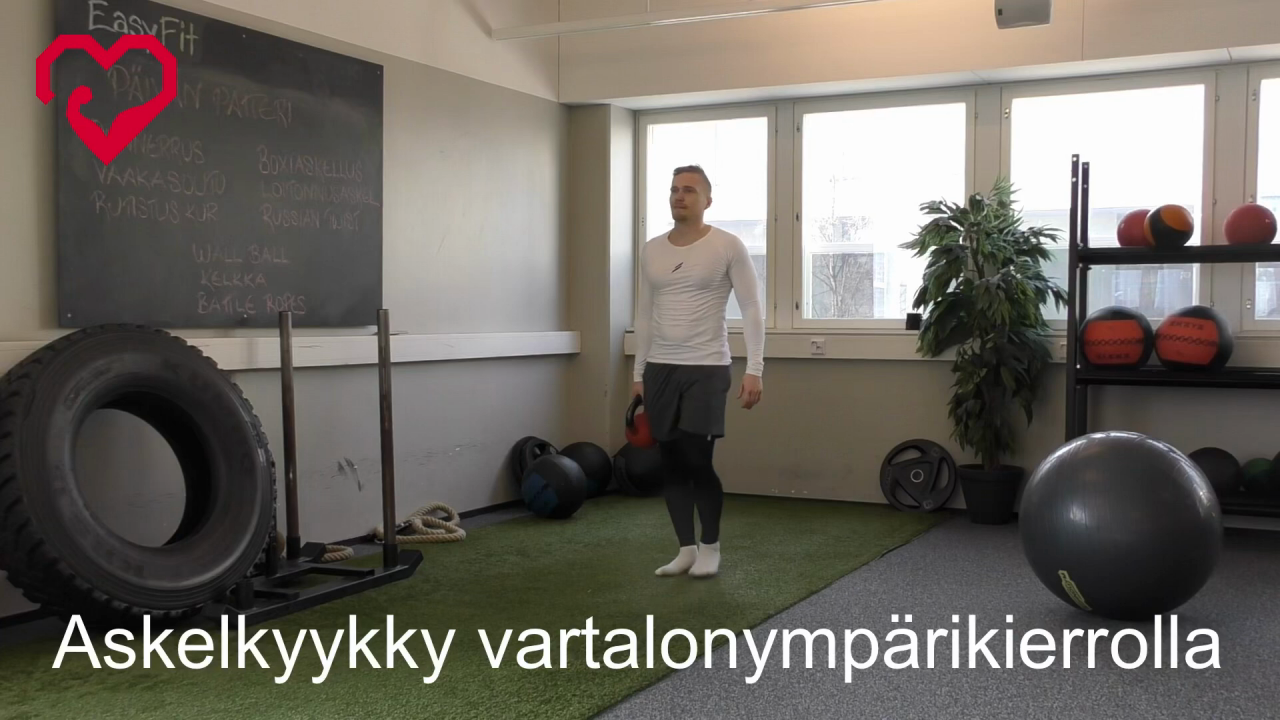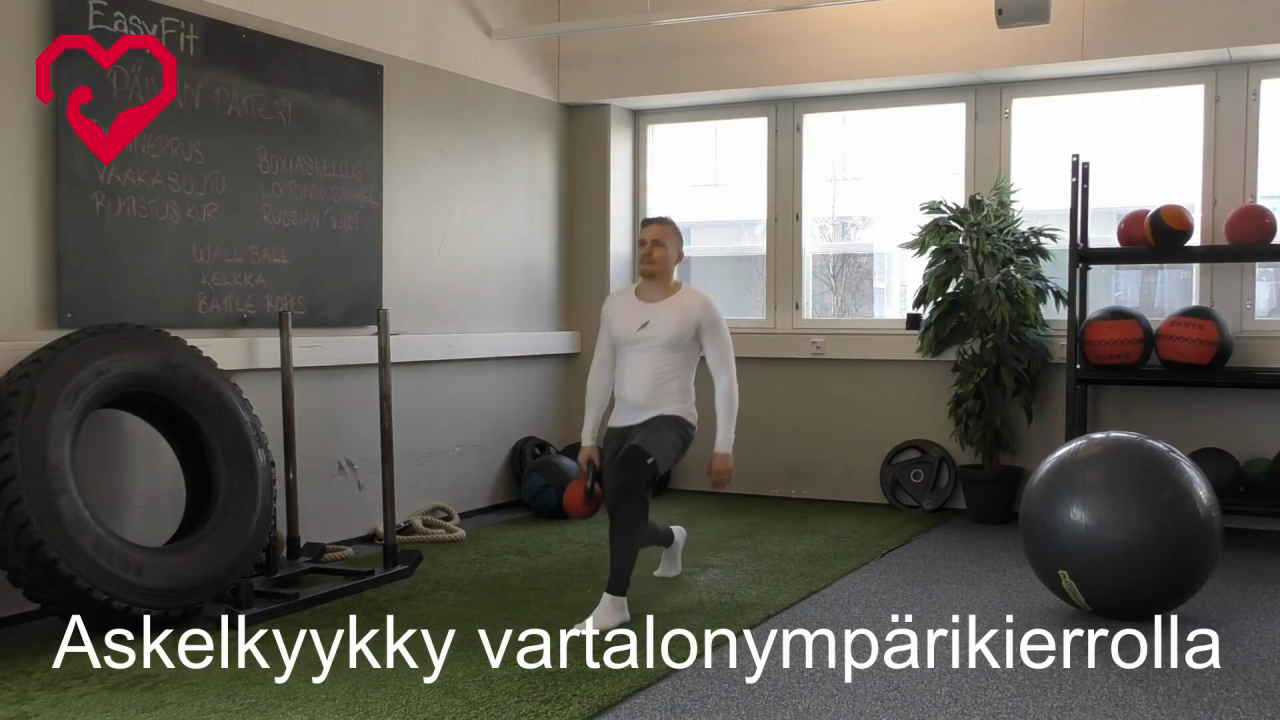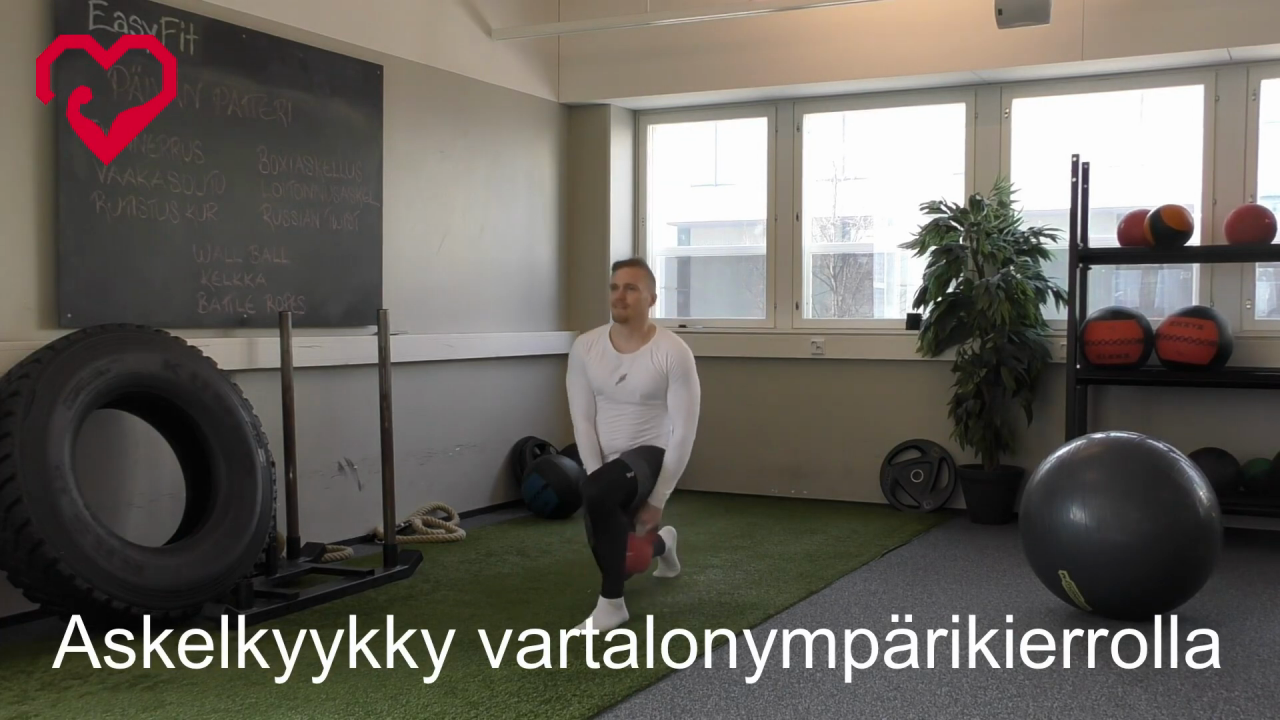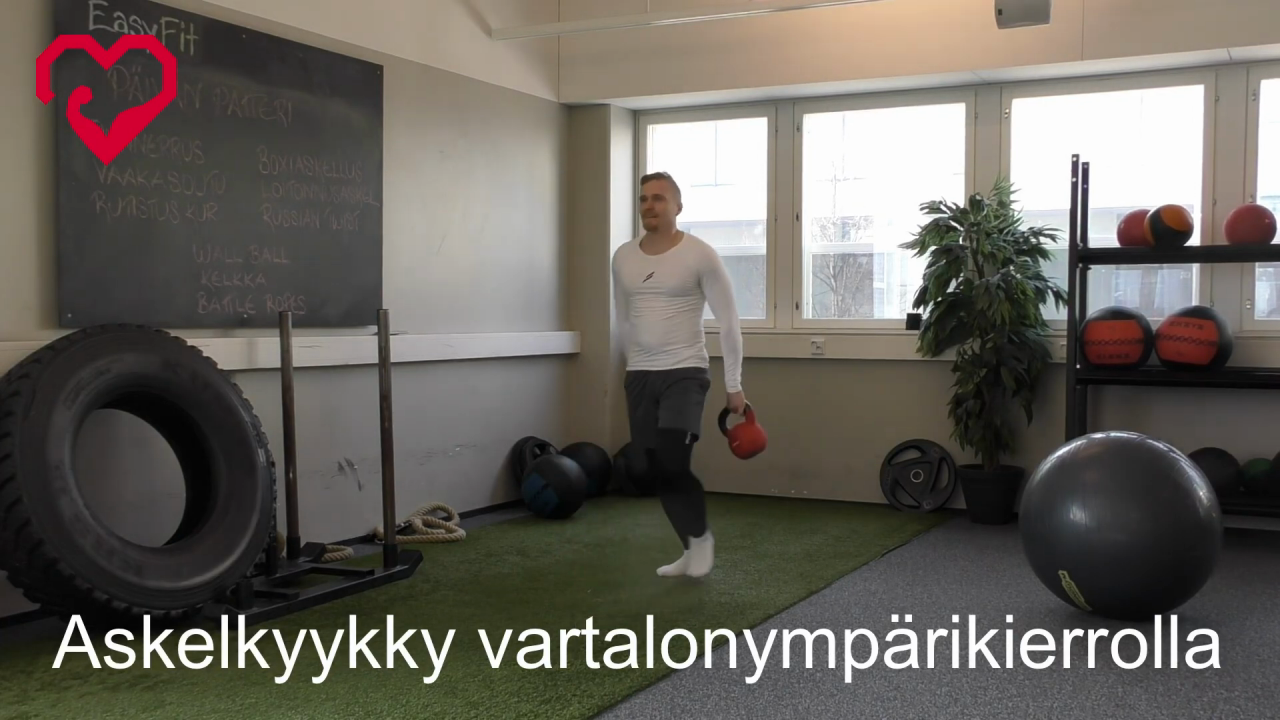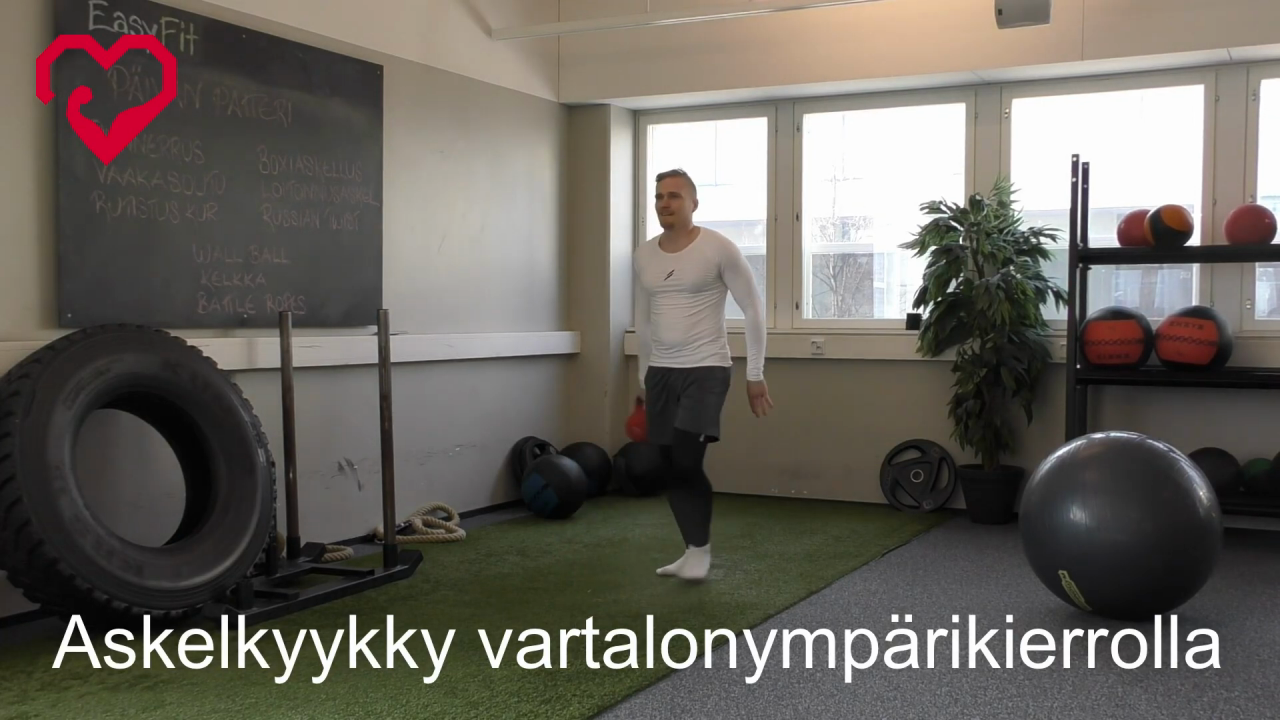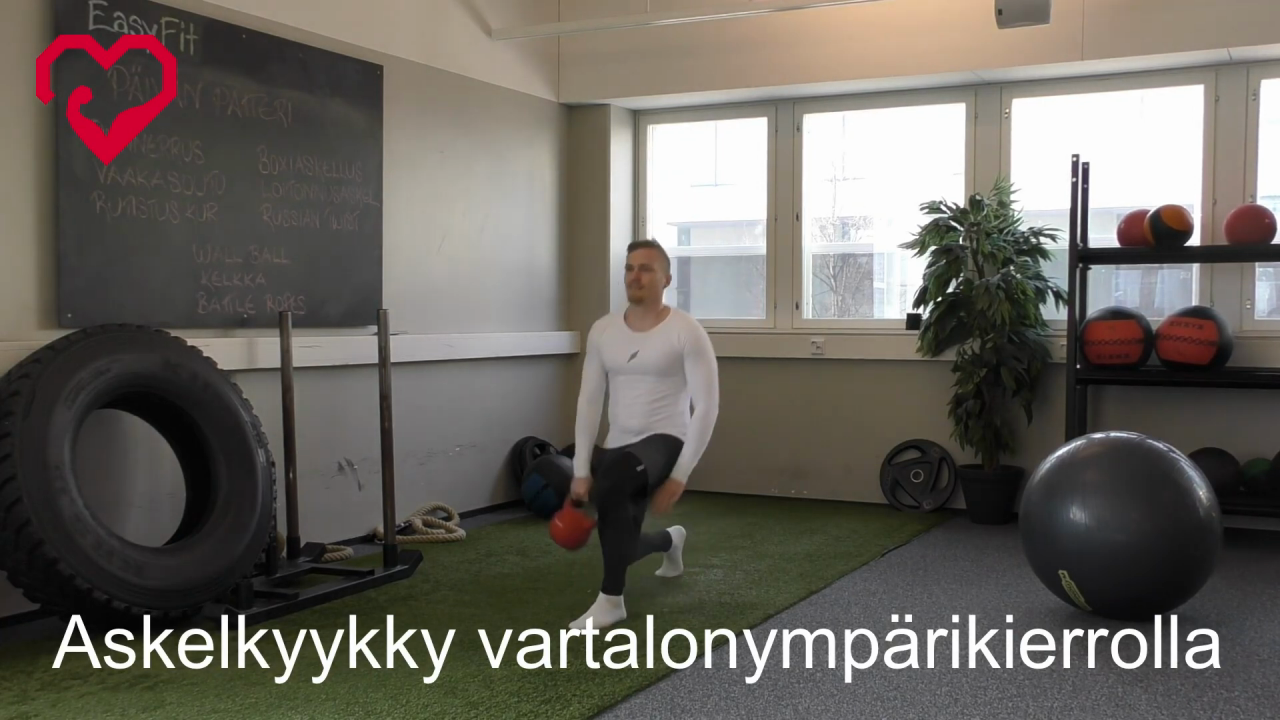
dt=0.7s
person 1, frame 1
left shoulder: (727, 246)
right shoulder: (652, 250)
left elbow: (752, 310)
left wrist: (754, 370)
right wrist: (638, 373)
left hip: (706, 368)
right hip: (661, 370)
left knee: (697, 462)
right knee: (671, 464)
left ankle: (710, 546)
right ankle: (686, 549)
person 1, frame 2
left shoulder: (698, 306)
right shoulder: (615, 304)
left elbow: (725, 379)
right elbow: (601, 372)
left wrist: (723, 446)
right wrist: (589, 437)
left hip: (669, 423)
right hip: (621, 426)
left knee: (622, 483)
right knee: (627, 525)
left ankle: (614, 602)
right ankle: (671, 538)
person 1, frame 3
left shoulder: (673, 353)
right shoulder: (584, 348)
left elbow: (683, 432)
right elbow: (582, 421)
left wrist: (656, 501)
right wrist: (598, 479)
left hip: (648, 457)
right hip: (602, 464)
left knee: (597, 492)
left ankle: (611, 605)
right ankle: (661, 542)
person 1, frame 4
left shoulder: (699, 255)
right shoulder: (623, 257)
left elbow: (728, 320)
left wrist: (734, 386)
left hip: (685, 373)
right hip: (640, 376)
left knee: (674, 465)
right knee: (658, 471)
left ankle: (701, 539)
right ankle: (691, 547)
person 1, frame 5
left shoulder: (719, 248)
right shoulder: (643, 255)
left elbow: (753, 310)
left wrist: (755, 375)
right wrist: (644, 376)
left hip: (706, 370)
right hip: (661, 373)
left knee: (687, 463)
right knee: (672, 468)
left ankle: (700, 548)
right ankle: (692, 549)
person 1, frame 6
left shoulder: (687, 332)
right shoulder: (602, 330)
left elbow: (706, 408)
right elbow: (589, 399)
left wrist: (679, 477)
right wrist: (581, 468)
left hip: (665, 441)
right hip: (617, 445)
left knee: (609, 484)
right knee: (619, 546)
left ankle: (611, 600)
right ankle: (670, 540)
